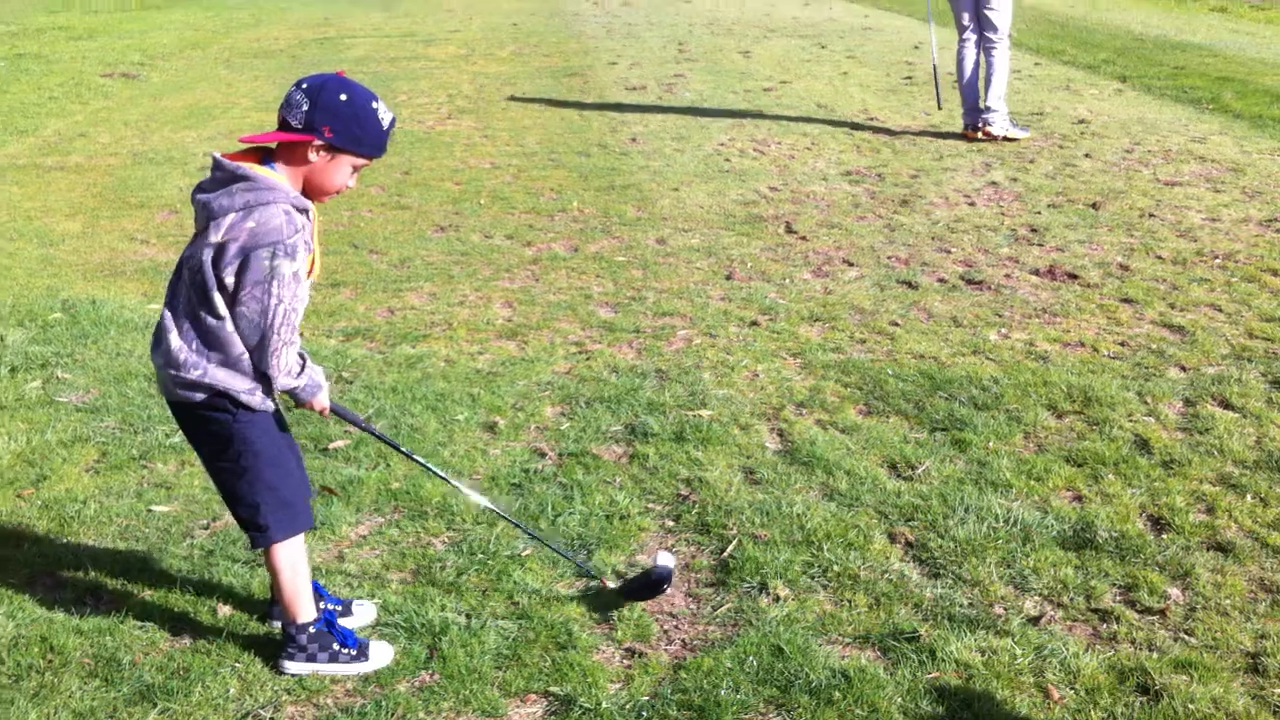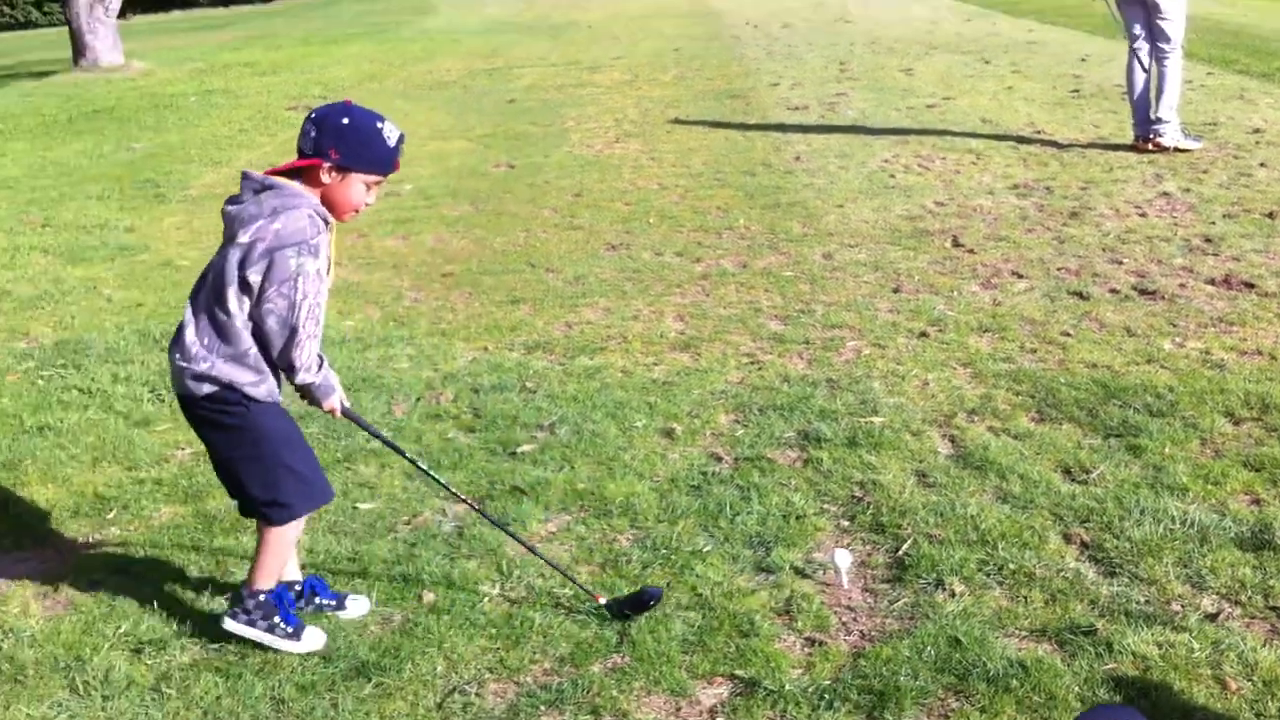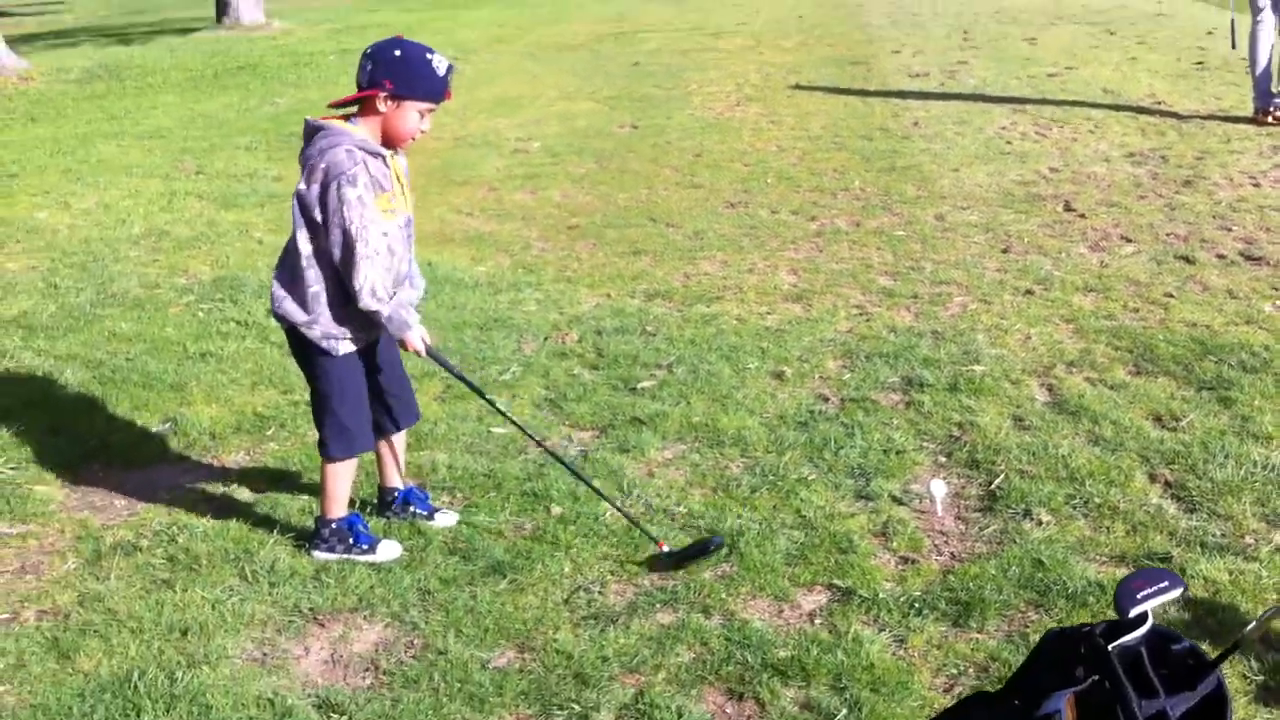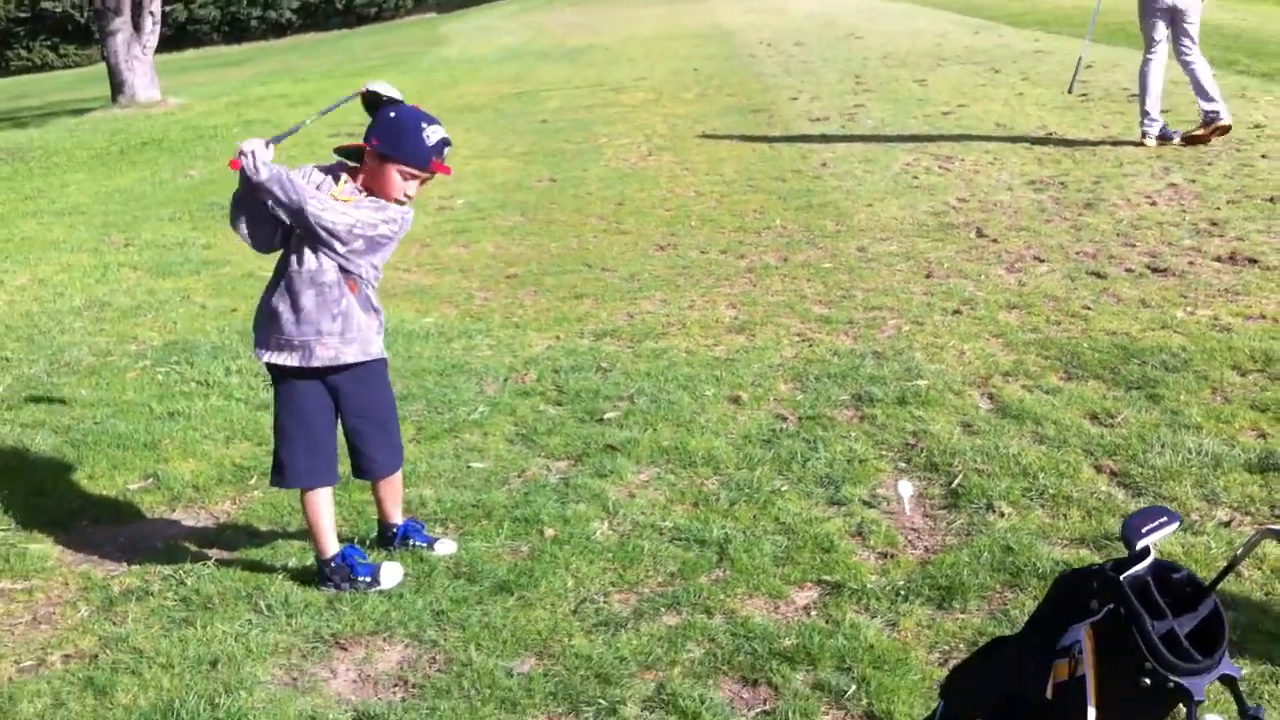
dt=0.7s
person 1, frame 1
left shoulder: (255, 189)
right shoulder: (277, 227)
right elbow: (270, 338)
left wrist: (301, 374)
right wrist: (309, 383)
left hip: (225, 371)
right hip: (220, 387)
left knee: (287, 486)
right knee: (279, 506)
left ankle: (295, 595)
right ankle: (307, 637)
person 1, frame 2
left shoulder: (279, 210)
right shoulder: (299, 234)
right elbow: (290, 332)
left wrist: (313, 378)
right wrist: (323, 384)
left hip: (231, 373)
right hip: (227, 383)
left knee: (280, 486)
right knee: (298, 488)
left ankle: (292, 586)
right ankle: (255, 604)
person 1, frame 3
left shoulder: (387, 156)
right shoulder: (346, 165)
left elbow: (396, 246)
right elbow: (361, 261)
left wrist: (403, 304)
right wrist: (402, 321)
left hip: (363, 314)
right hip: (326, 319)
left knee: (391, 410)
right knee: (348, 428)
left ankle: (395, 495)
right ankle: (333, 530)
person 1, frame 4
left shoulder: (394, 216)
right shoulder: (315, 179)
left elbow: (318, 215)
right elbow: (260, 235)
left wrist: (263, 167)
right wrist: (255, 175)
left hip: (357, 350)
right hip: (293, 348)
left knee: (383, 450)
right knee: (311, 461)
left ankle: (394, 527)
right ankle: (333, 562)
